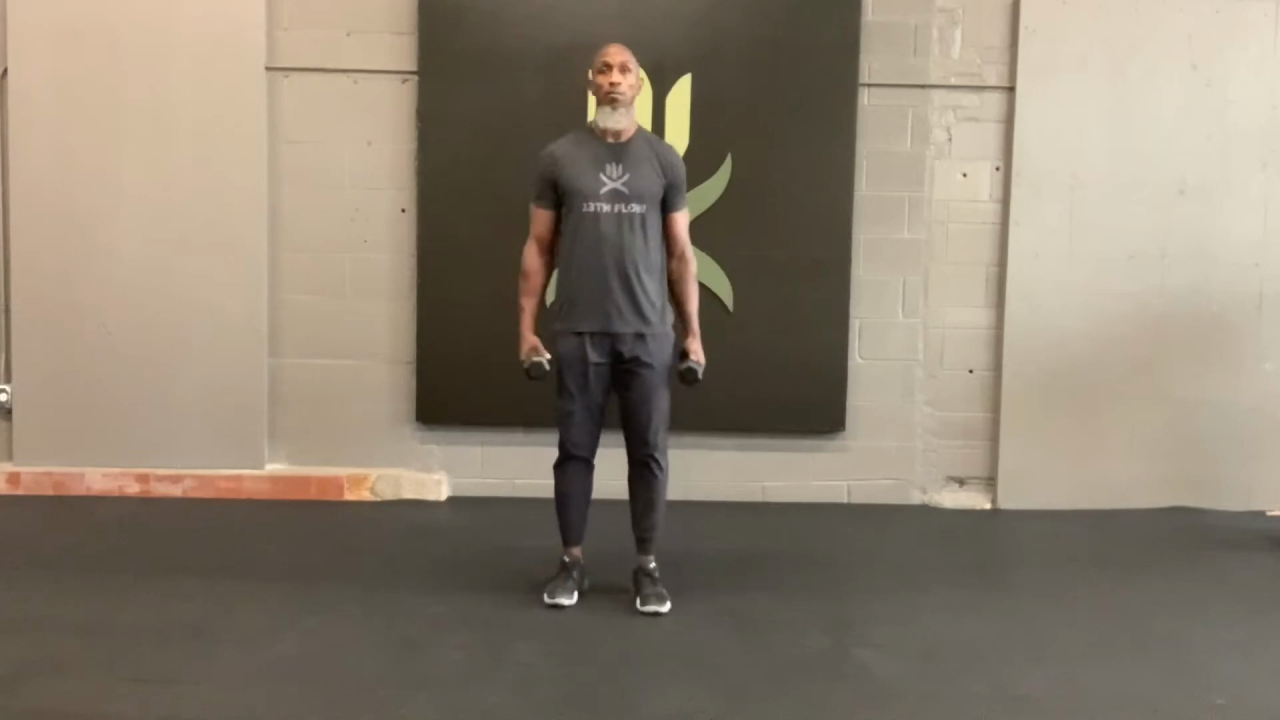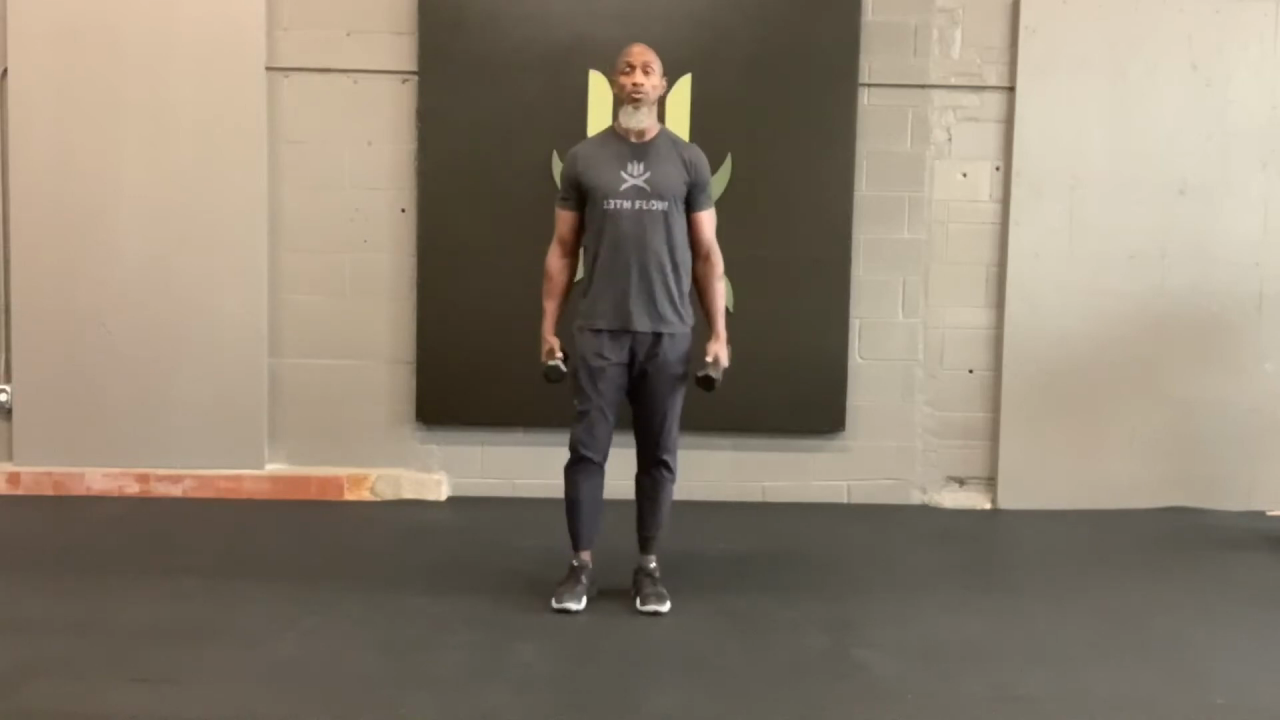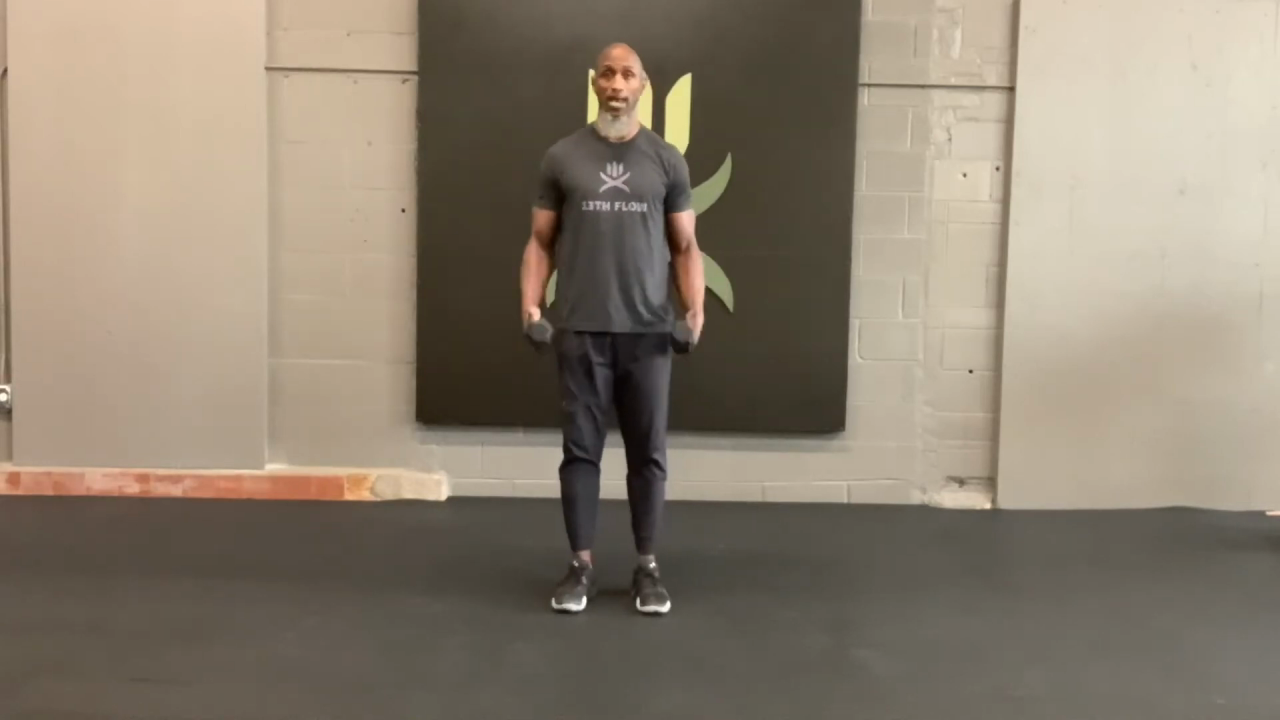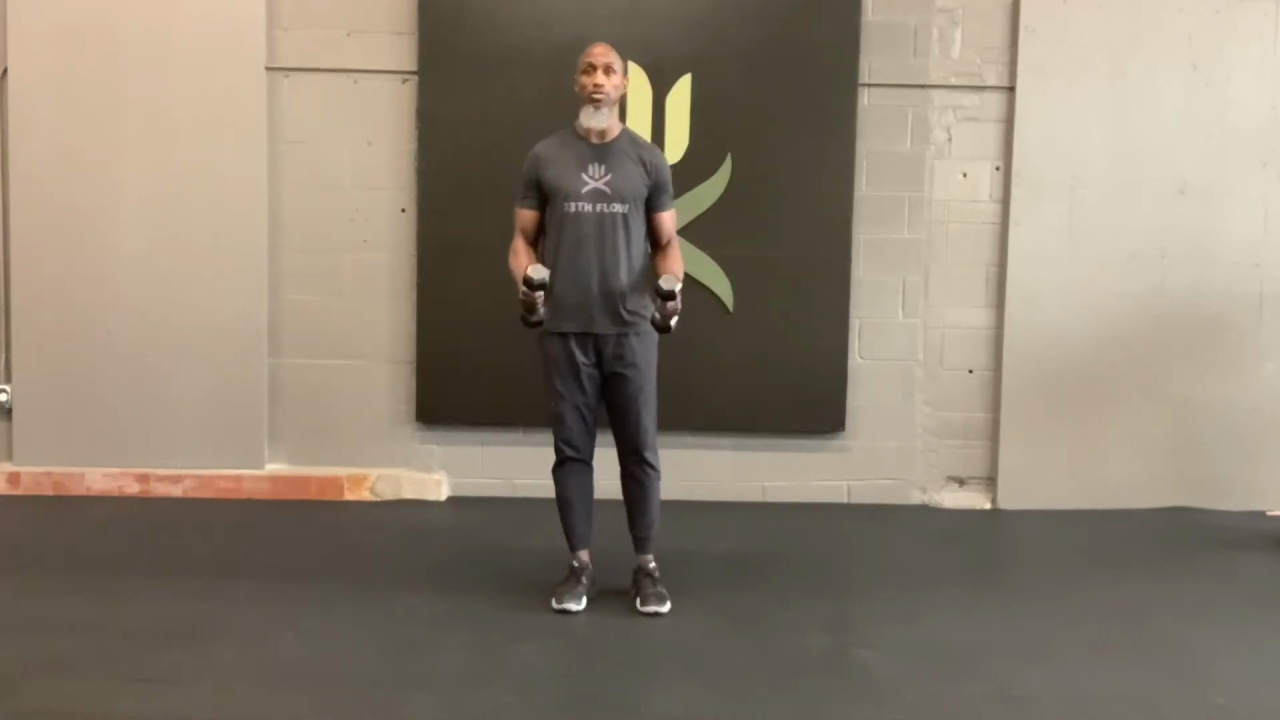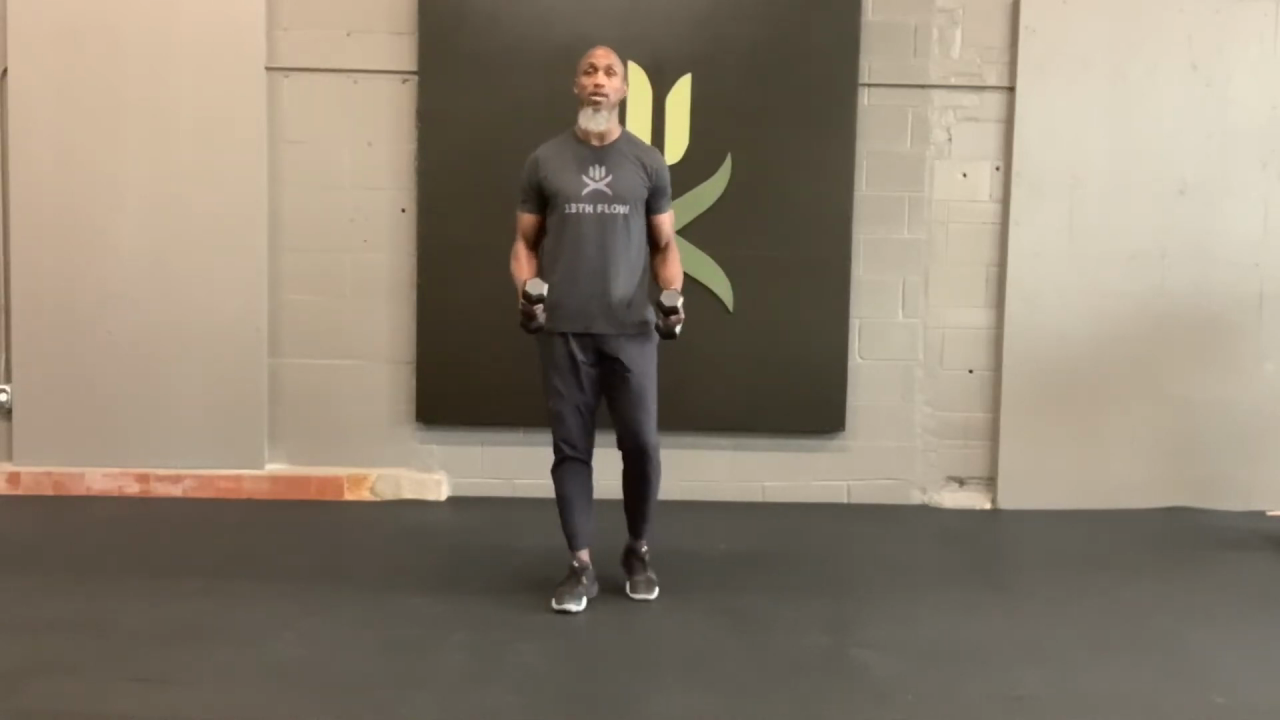
dt=0.7s
person 1, frame 1
left shoulder: (664, 160)
right shoulder: (559, 157)
left elbow: (680, 251)
right elbow: (538, 248)
left wrist: (692, 332)
right wrist: (527, 326)
left hip: (648, 333)
right hip: (578, 332)
left knee: (649, 453)
right knee: (575, 450)
left ankle: (646, 565)
right ankle: (572, 561)
person 1, frame 2
left shoulder: (689, 160)
right shoulder: (584, 158)
left elbow: (707, 252)
right elbow: (563, 250)
left wrist: (719, 333)
right wrist: (548, 327)
left hip: (667, 332)
right hip: (598, 330)
left knee: (658, 455)
right knee: (586, 450)
left ankle: (648, 566)
right ankle: (581, 564)
person 1, frame 3
left shoulder: (667, 160)
right shoulder: (563, 157)
left elbow: (686, 245)
right elbow: (540, 241)
left wrist: (694, 307)
right wrist: (530, 302)
left hip: (646, 332)
right hip: (580, 331)
left knee: (647, 452)
right knee: (580, 449)
left ankle: (646, 566)
right ankle: (581, 564)
person 1, frame 4
left shoulder: (648, 160)
right shoulder: (545, 157)
left elbow: (666, 241)
right elbow: (524, 237)
left wrist: (671, 285)
right wrist: (525, 279)
left hip: (631, 329)
right hip: (565, 329)
left knee: (639, 450)
right knee: (571, 449)
left ankle: (646, 565)
right ankle: (580, 564)
person 1, frame 5
left shoulder: (648, 163)
right shoulder: (545, 160)
left elbow: (664, 244)
right elbow: (525, 242)
left wrist: (673, 293)
right wrist: (526, 287)
left hip: (631, 330)
right hip: (565, 330)
left knee: (642, 446)
right knee: (571, 449)
left ankle: (638, 549)
right ankle: (581, 565)
